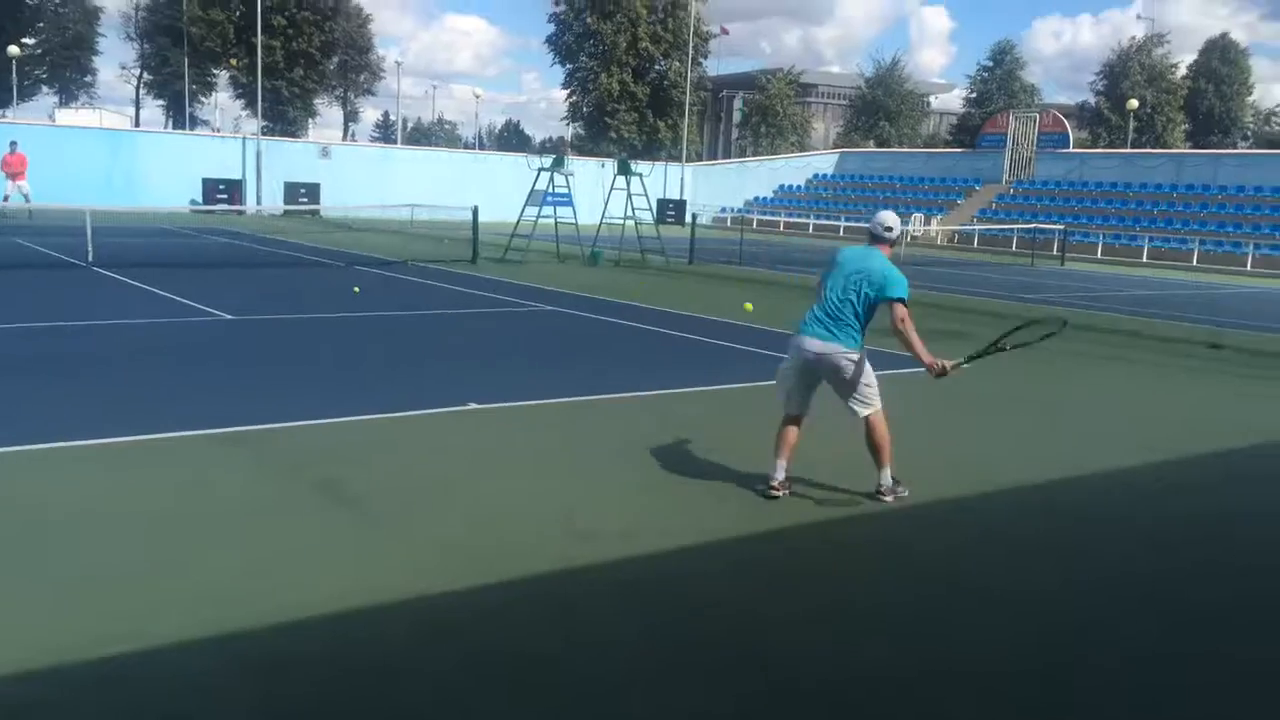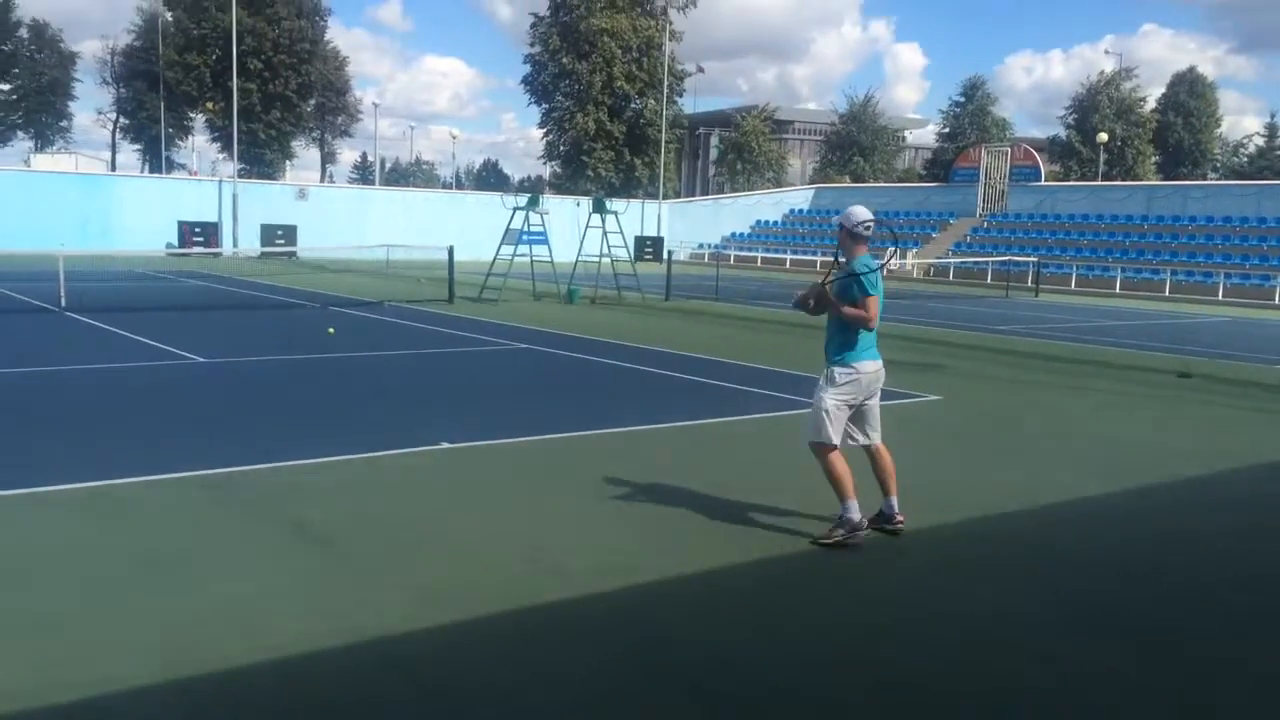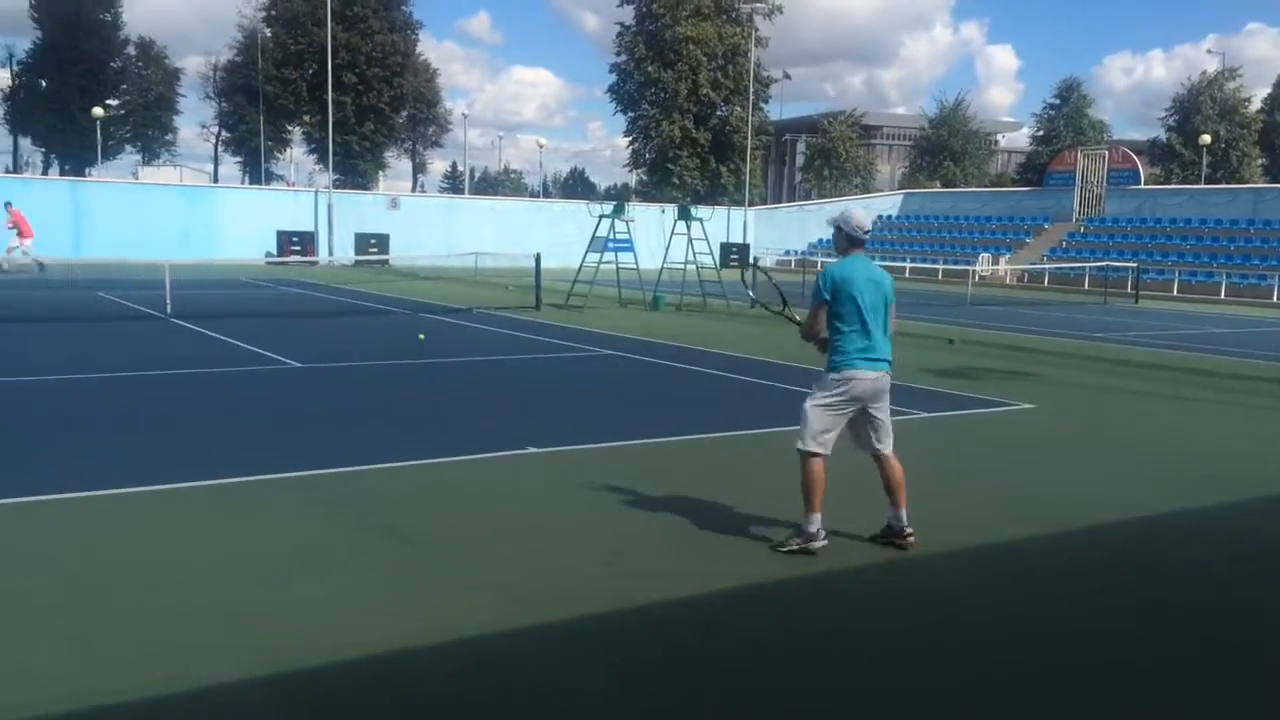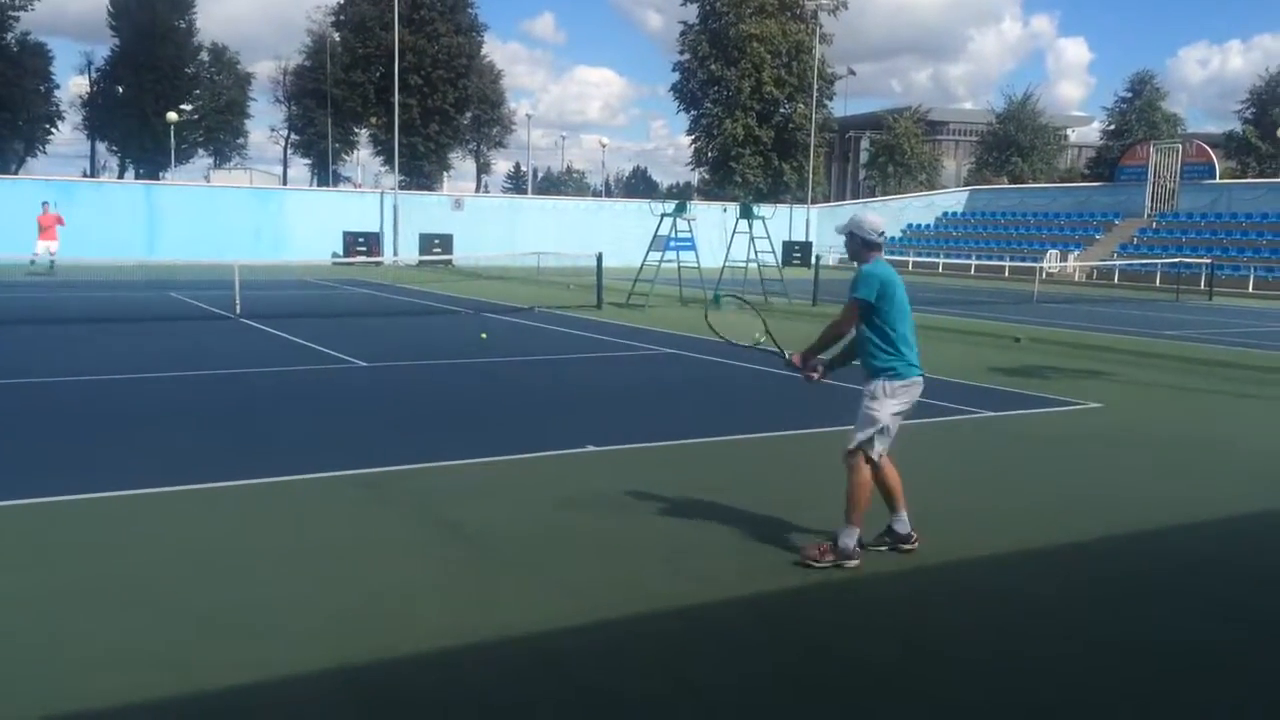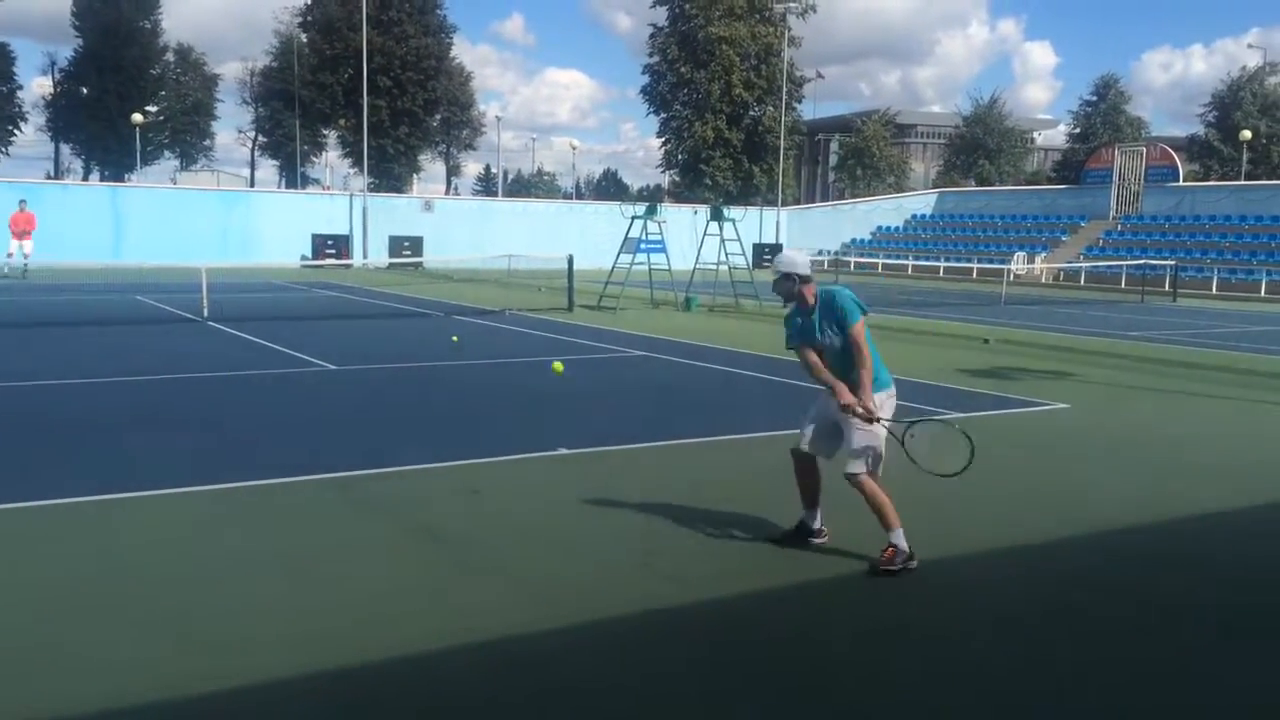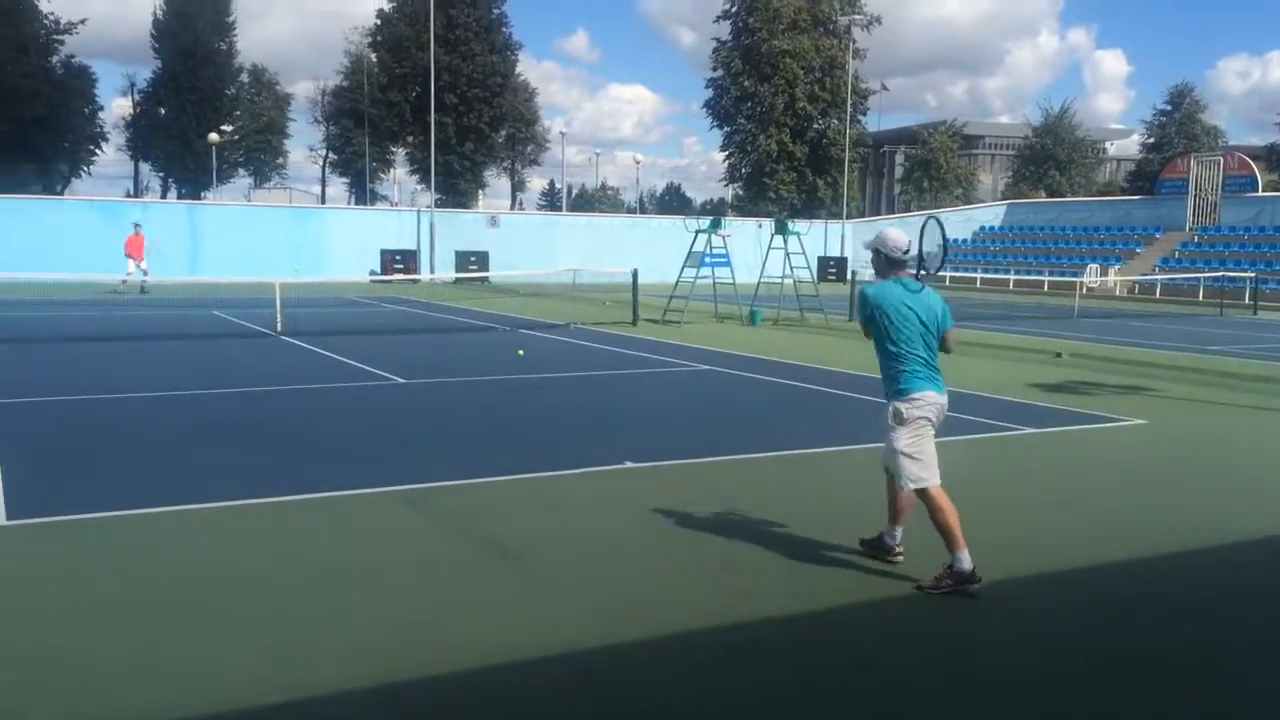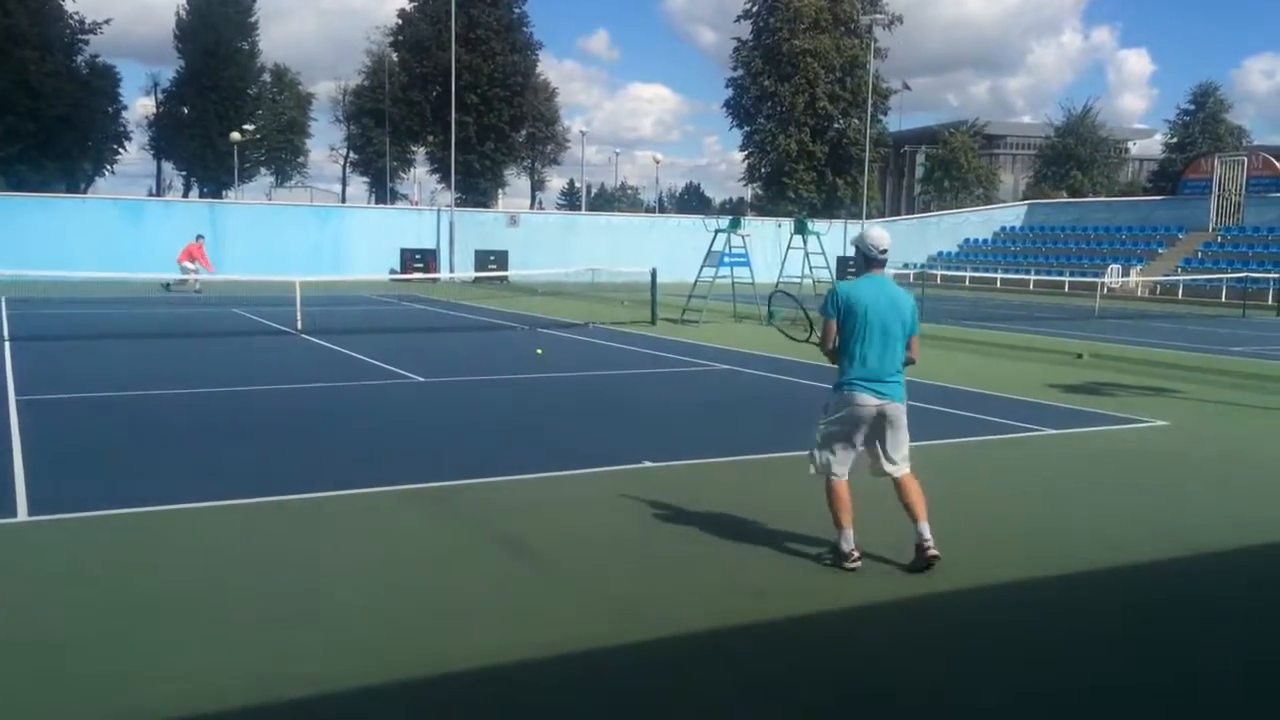
dt=0.7s
person 1, frame 1
left shoulder: (843, 255)
right shoulder: (893, 276)
right elbow: (900, 319)
right wrist: (925, 358)
left hip: (804, 342)
right hip: (842, 352)
left knee: (794, 414)
right knee: (872, 413)
left ankle: (778, 478)
right ankle: (886, 483)
person 1, frame 2
left shoulder: (860, 268)
right shoulder: (859, 265)
left elbow: (869, 319)
right elbow: (845, 307)
left wrist: (832, 304)
right wrist: (823, 299)
left hip: (847, 369)
right hip: (869, 366)
left knee: (824, 445)
right knee: (872, 442)
left ankle: (852, 520)
right ankle: (891, 512)
person 1, frame 3
left shoulder: (832, 271)
right shoulder: (883, 277)
left elbow: (815, 328)
left wrist: (820, 337)
left hip: (845, 374)
right hip: (879, 373)
left knee: (812, 449)
right knee: (883, 452)
left ankle: (811, 530)
right ankle: (900, 527)
person 1, frame 4
left shoulder: (869, 274)
right shoulder: (884, 275)
left elbow: (842, 326)
right elbow: (865, 336)
left wrist: (805, 355)
right wrist: (827, 366)
left hip: (890, 380)
right hip: (899, 377)
left knee: (859, 456)
right knee: (874, 452)
left ankle: (846, 546)
right ankle: (902, 530)
person 1, frame 5
left shoulder: (837, 298)
right shoulder: (793, 321)
left elbow: (861, 349)
right elbow: (813, 364)
left wrist: (863, 396)
right wrist: (839, 391)
left hip: (872, 394)
right hip: (834, 394)
left knee: (858, 474)
right knee: (802, 453)
left ankle: (901, 546)
right ankle: (812, 525)
person 1, frame 6
left shoulder: (871, 293)
right shoulder: (933, 297)
left elbow: (869, 332)
right elbow: (947, 346)
left hip: (911, 400)
right hip: (933, 394)
left knee: (926, 485)
right knee: (896, 469)
left ankle: (963, 567)
right ankle: (890, 541)
person 1, frame 7
left shoulder: (842, 291)
right shoulder: (906, 299)
left elbow: (827, 346)
right elbow: (912, 355)
left hip: (853, 394)
right hip: (893, 396)
left knee: (834, 472)
right knee: (901, 471)
left ankle: (847, 548)
right ankle: (926, 542)
